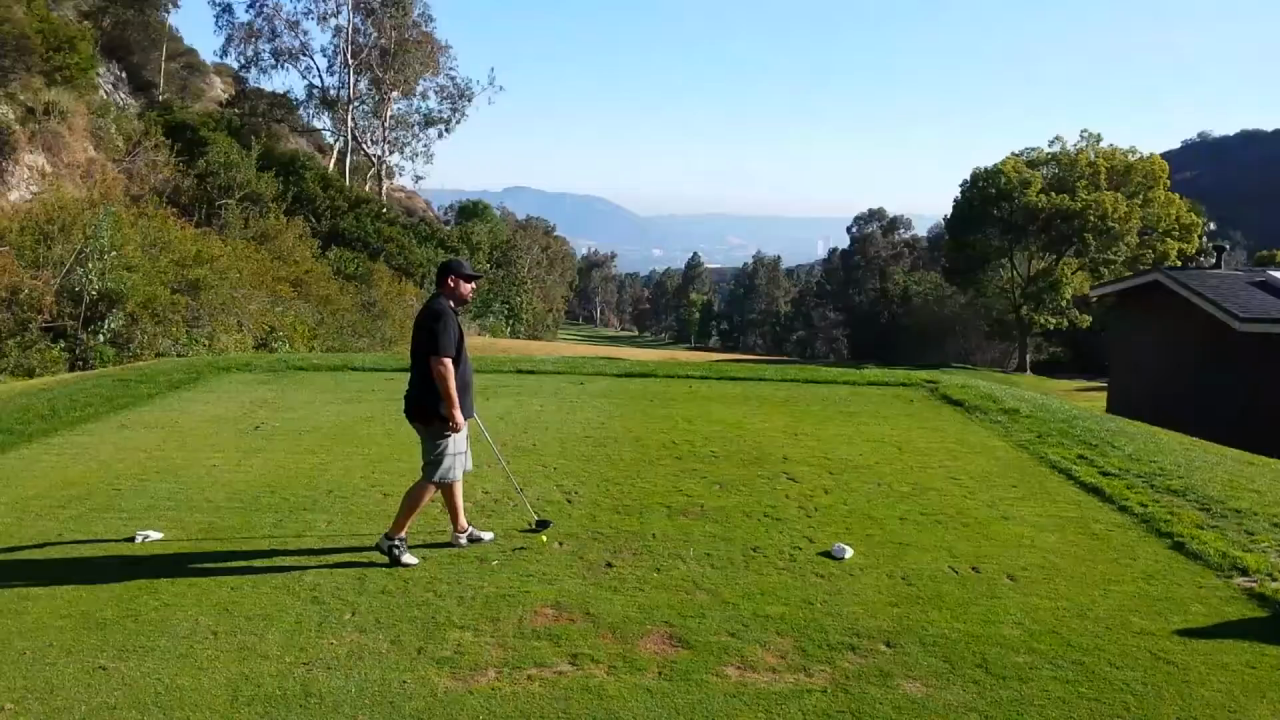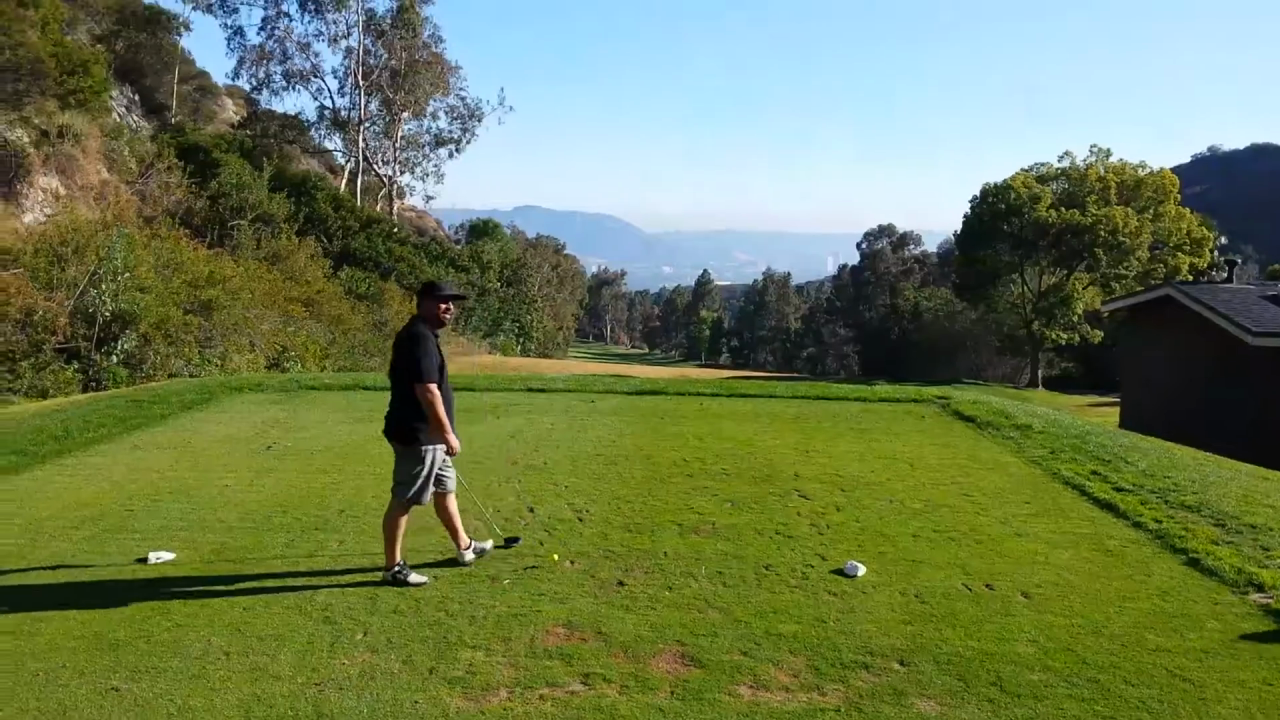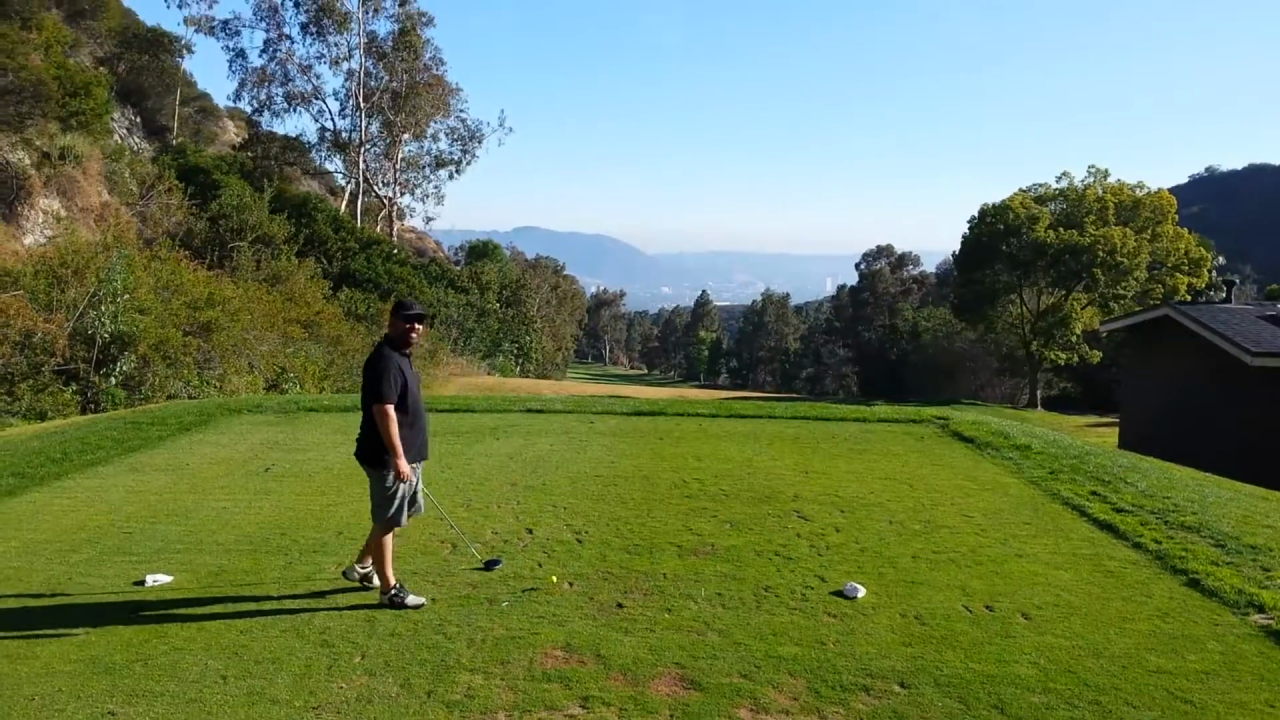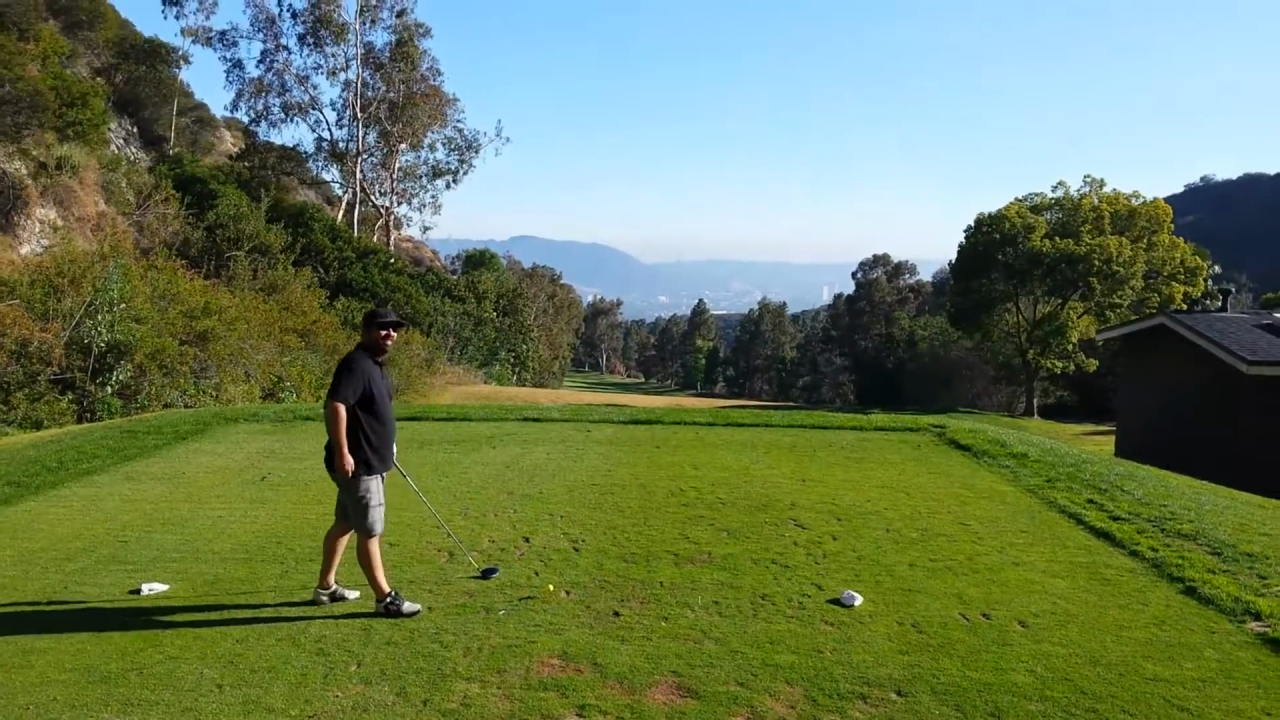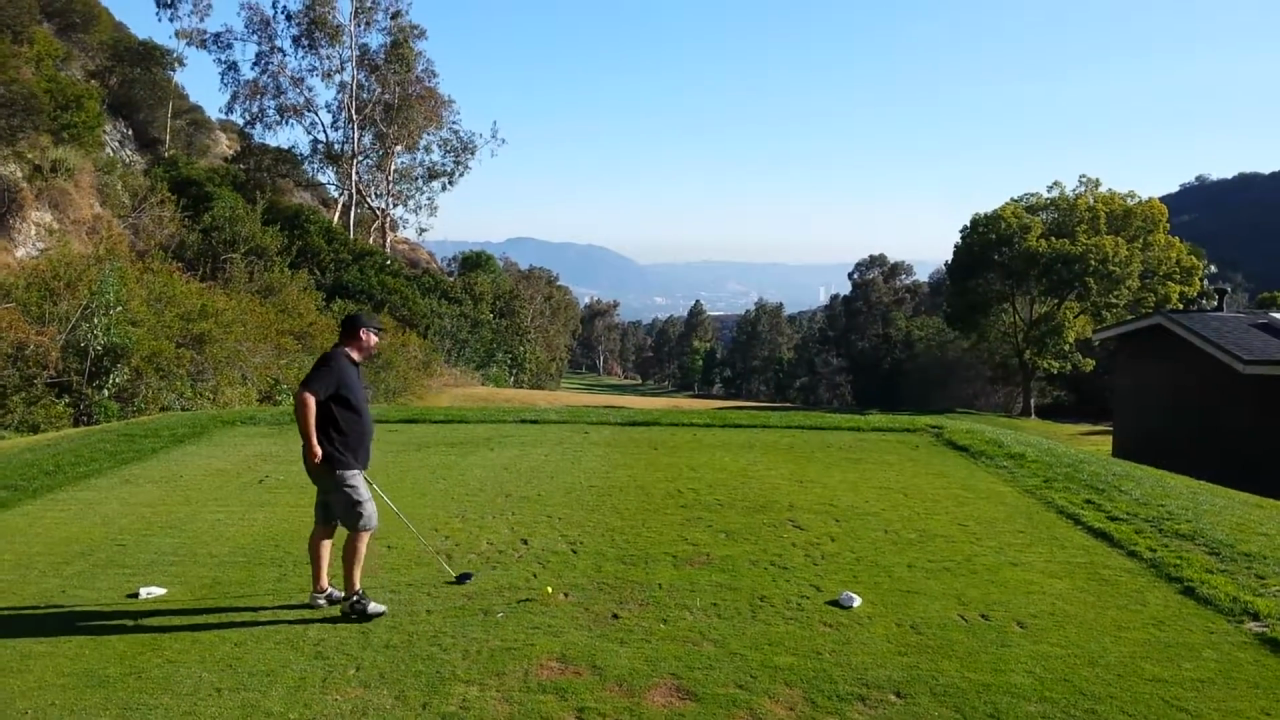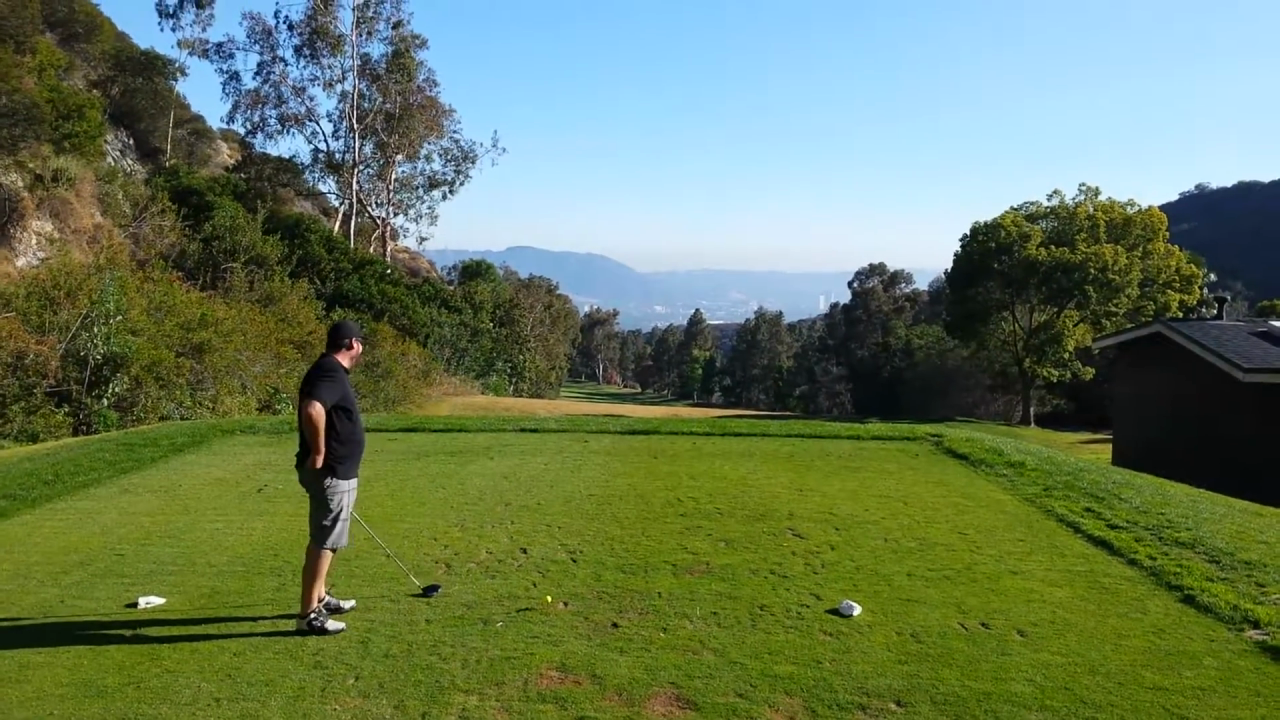
dt=0.3s
person 1, frame 1
left shoulder: (438, 311)
right shoulder: (441, 314)
right elbow: (441, 365)
left wrist: (456, 407)
right wrist: (454, 408)
left hip: (440, 410)
right hip: (437, 413)
left knee: (454, 470)
right knee: (435, 478)
left ankle: (462, 529)
right ankle: (392, 538)
person 1, frame 2
left shoulder: (419, 333)
right shoulder: (420, 338)
right elbow: (427, 391)
right wrist: (447, 432)
left hip: (426, 433)
right hip: (416, 435)
left knee: (444, 488)
right knee: (404, 499)
left ankle: (464, 546)
right ankle: (393, 567)
person 1, frame 3
left shoulder: (401, 355)
right shoulder: (386, 359)
right elbow: (384, 410)
right wrist: (398, 457)
left hip: (404, 454)
right hip: (388, 456)
left knee: (389, 518)
right knee: (388, 521)
left ankle: (362, 565)
right ankle: (390, 590)
person 1, frame 4
left shoulder: (375, 364)
right shoulder: (357, 364)
right elbow: (335, 406)
left wrist: (387, 445)
right wrist: (342, 452)
left hip: (371, 460)
right hip: (361, 464)
left knee: (344, 523)
right knee: (369, 530)
left ankle: (325, 586)
right ankle: (385, 598)
person 1, frame 5
left shoulder: (346, 365)
right shoulder: (335, 363)
right elbow: (304, 397)
right wrist: (311, 444)
left hip: (340, 461)
right hip: (337, 463)
left knee: (325, 525)
right knee: (363, 523)
left ankle: (321, 590)
right ankle: (353, 596)
person 1, frame 6
left shoulder: (328, 370)
right shoulder: (332, 373)
right elbow: (312, 409)
right wrist: (317, 452)
left hip: (329, 471)
right hip: (331, 473)
left knee: (320, 538)
right knee: (327, 543)
left ankle: (319, 599)
right ankle: (308, 614)
